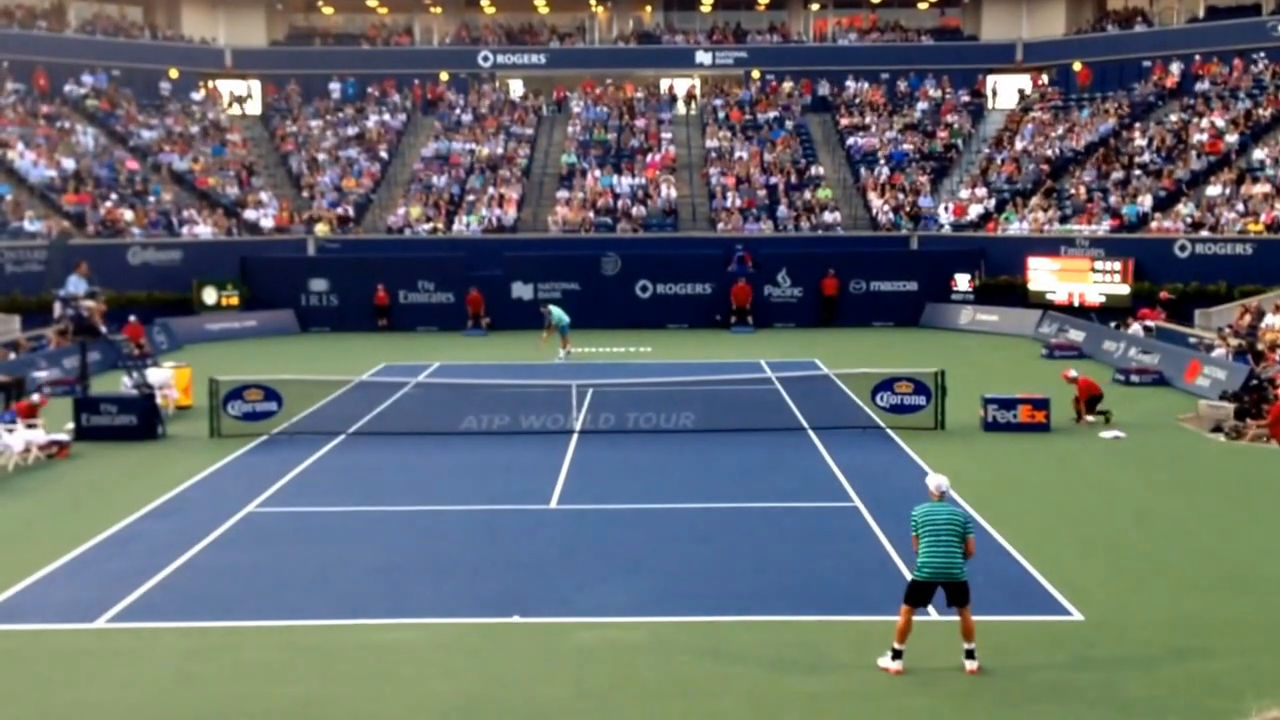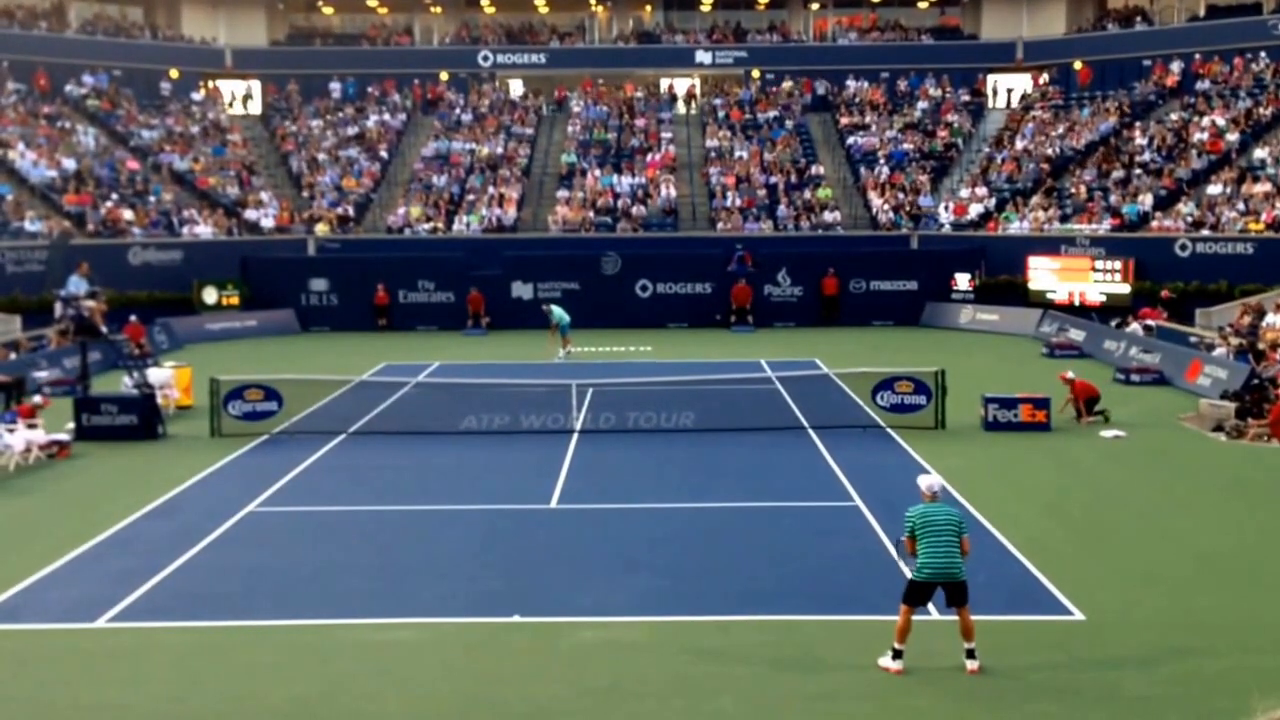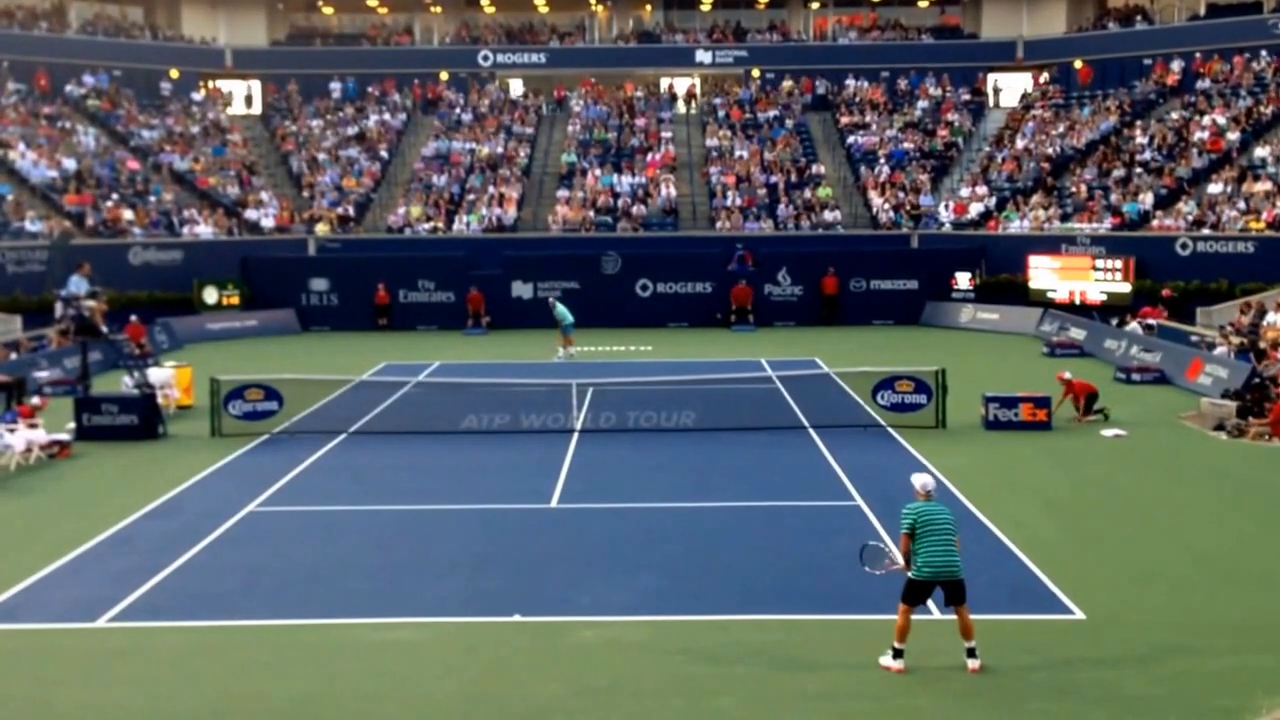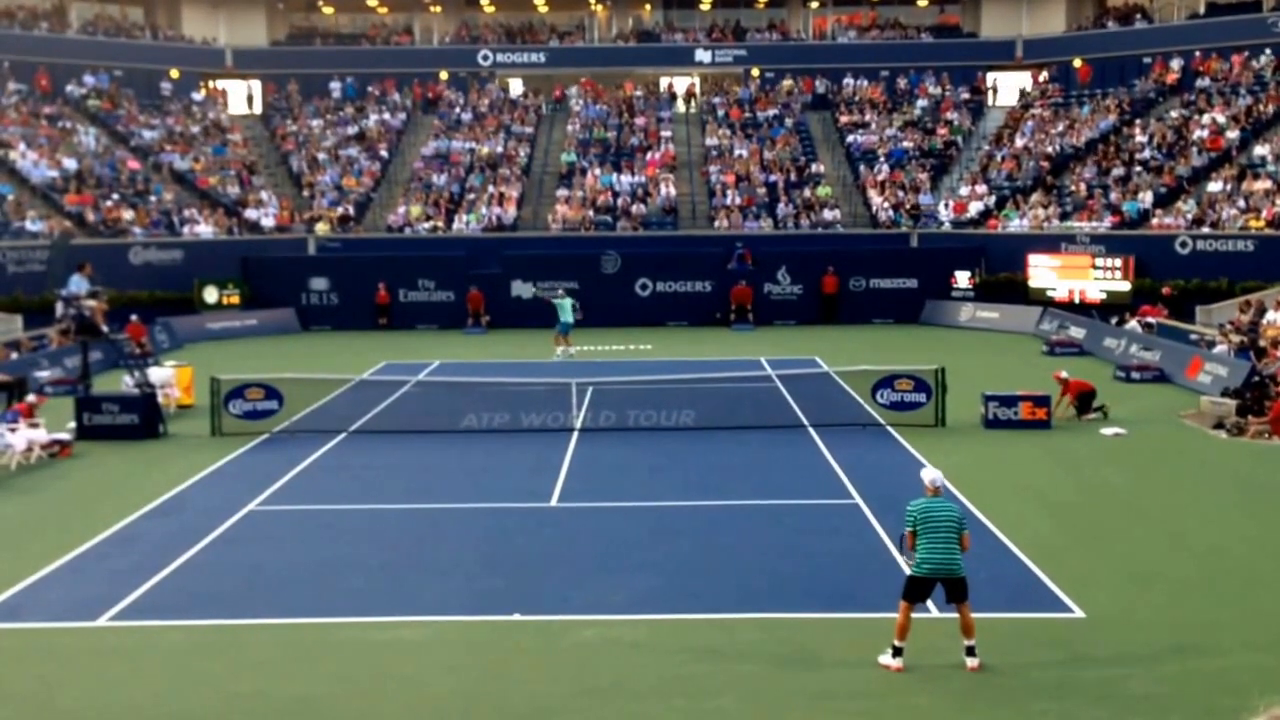
dt=0.4s
person 1, frame 1
left shoulder: (918, 511)
right shoulder: (961, 514)
left elbow: (917, 547)
right elbow: (971, 550)
left hip: (925, 571)
right hip: (955, 572)
left knee: (907, 611)
right knee: (965, 611)
left ankle: (895, 659)
right ankle: (970, 659)
person 1, frame 2
left shoulder: (913, 512)
right shoulder: (955, 513)
left elbow: (911, 550)
right elbow: (966, 549)
left hip: (924, 572)
right hip: (954, 572)
left knee: (906, 611)
right knee: (963, 612)
left ankle: (896, 659)
right ankle: (971, 658)
person 1, frame 3
left shoulder: (910, 510)
right shoulder: (946, 512)
left elbow: (904, 548)
right elbow: (956, 547)
left wrist: (907, 563)
left hip: (923, 571)
right hip: (953, 569)
left knee: (904, 610)
right knee: (961, 610)
left ankle: (896, 658)
right ankle: (972, 658)
person 1, frame 4
left shoulder: (914, 507)
right shoulder: (955, 509)
left elbow: (910, 544)
right elbow: (965, 545)
left hip: (924, 568)
right hip: (954, 568)
left knee: (905, 608)
right knee: (963, 608)
left ankle: (896, 657)
right ankle: (971, 656)
